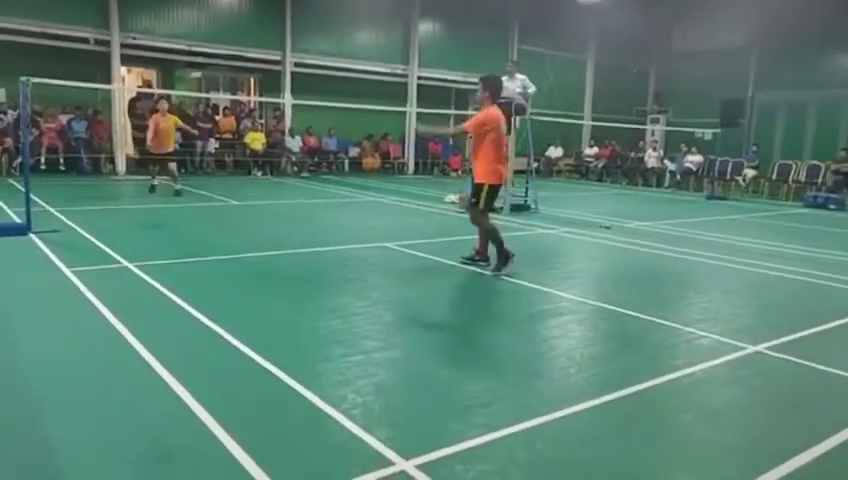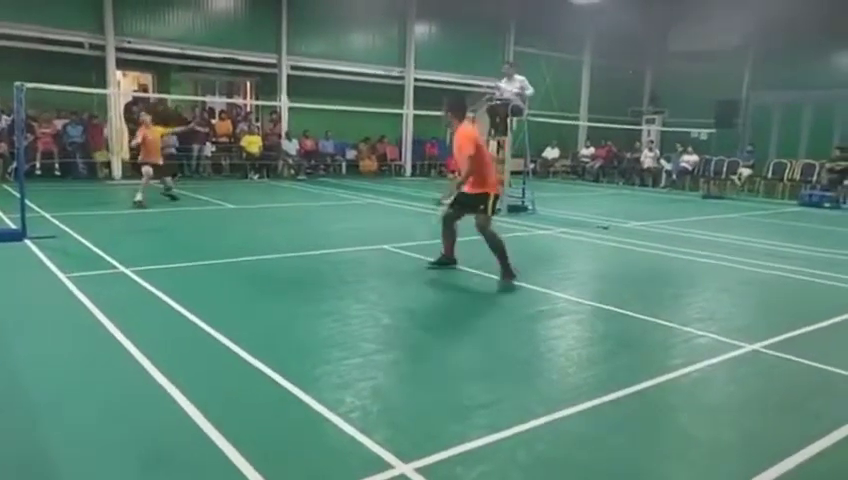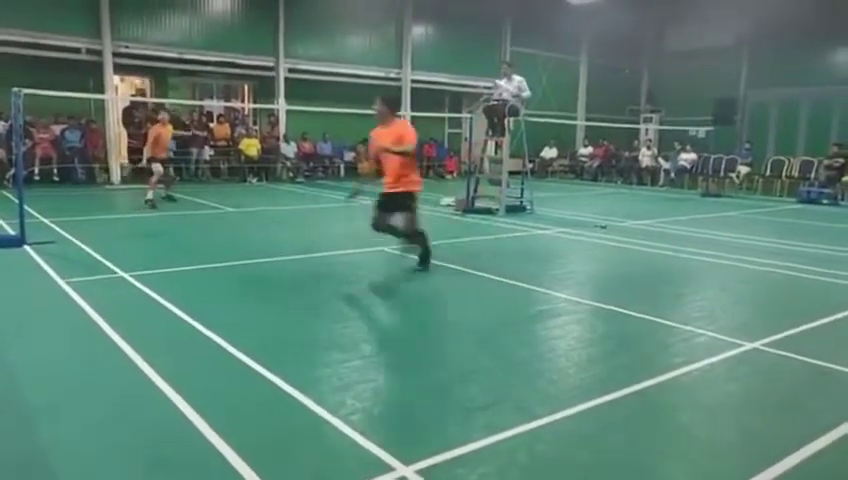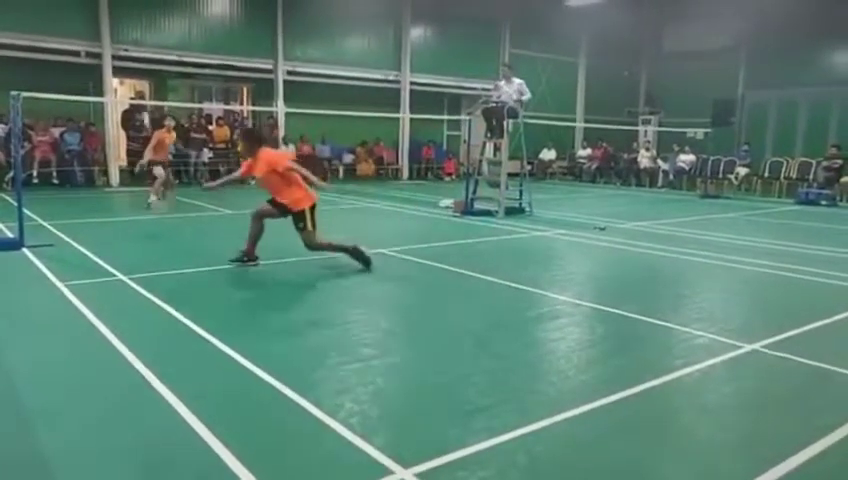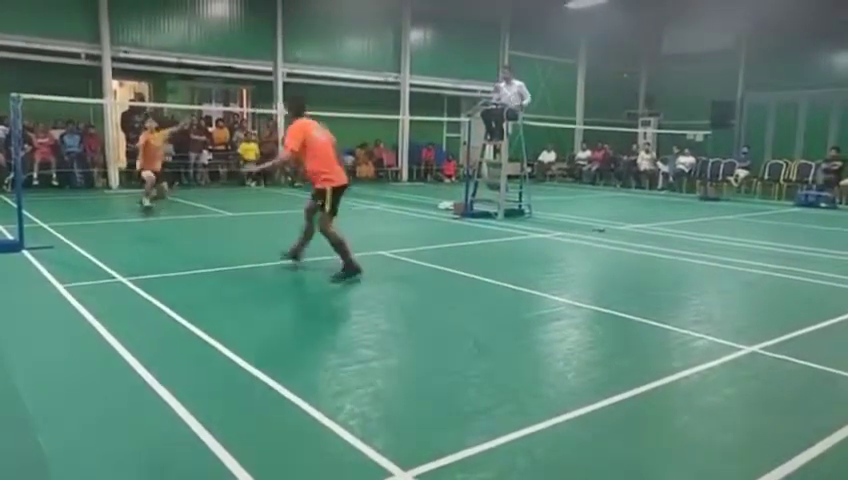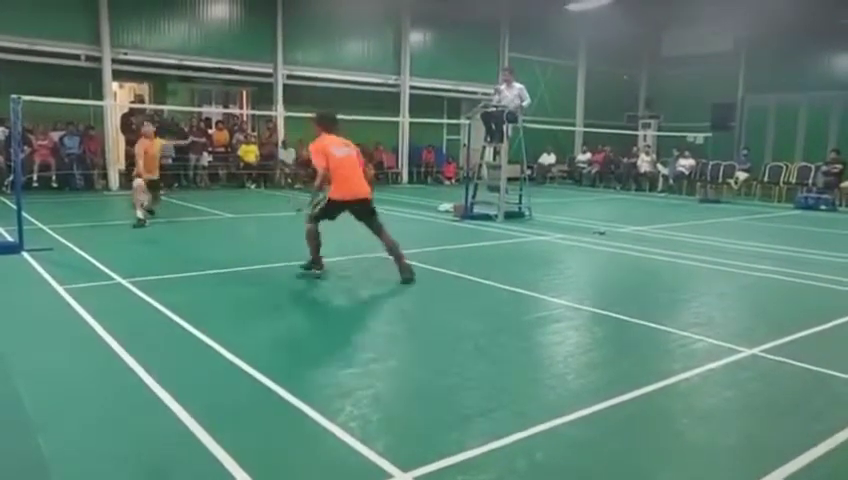
dt=0.5s
person 1, frame 1
left shoulder: (487, 115)
right shoulder: (495, 114)
left elbow: (457, 131)
left wrist: (429, 130)
left hip: (488, 175)
right hip: (486, 173)
left knee: (477, 216)
right knee: (479, 214)
left ankle: (503, 253)
right ankle: (482, 254)
person 1, frame 2
left shoulder: (465, 133)
right shoulder: (461, 132)
left elbow: (469, 169)
left wrist: (456, 187)
right wrist: (458, 186)
left hip: (485, 188)
right hip: (471, 187)
left knee: (483, 226)
right knee: (448, 216)
left ankle: (507, 271)
right ankle: (448, 257)
person 1, frame 3
left shoulder: (405, 127)
right shoulder: (376, 133)
left elbow: (411, 151)
right elbow: (373, 160)
left wrist: (390, 149)
left hip: (408, 185)
right hip: (390, 186)
left knee: (409, 227)
right knee: (378, 224)
left ankle: (424, 250)
right ankle: (413, 238)
person 1, frame 4
left shoulder: (270, 156)
right shoulder: (251, 162)
left elbow: (295, 167)
right elbow: (235, 176)
left wrist: (316, 181)
right wrist: (214, 184)
left hip: (302, 201)
right hip: (285, 201)
left knee: (312, 244)
right knee: (257, 214)
left ankle: (352, 251)
right ankle: (249, 254)
person 1, frame 5
left shoulder: (296, 128)
right shoulder: (315, 126)
left elbow: (286, 156)
right elbow: (332, 146)
left wrist: (260, 168)
left hip: (328, 182)
right hip: (335, 178)
left knee: (324, 226)
right knee: (309, 211)
left ankle: (351, 265)
right ankle: (297, 250)
person 1, frame 6
left shoulder: (317, 145)
right shoulder: (349, 144)
left elbow: (322, 175)
right elbow: (363, 170)
left wrist: (314, 198)
left hip: (339, 196)
right hip: (361, 194)
left knee: (311, 221)
right knee: (381, 232)
left ankle: (315, 262)
right ankle: (404, 268)
